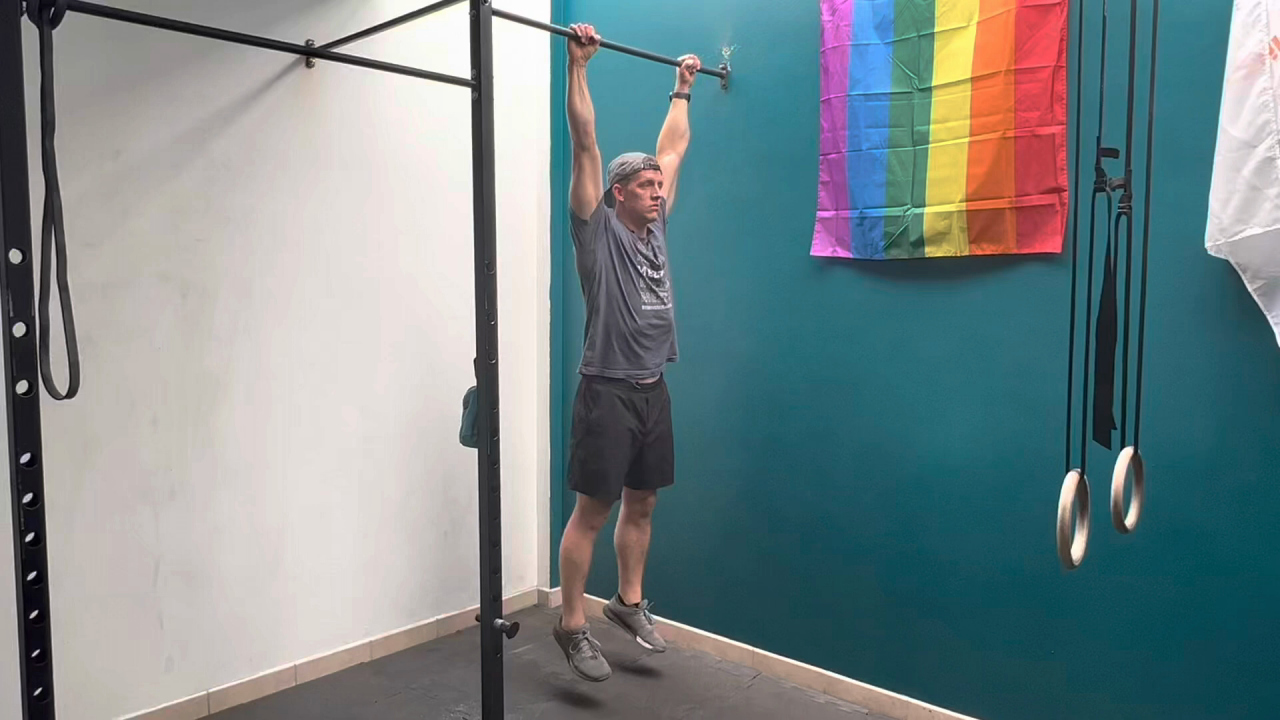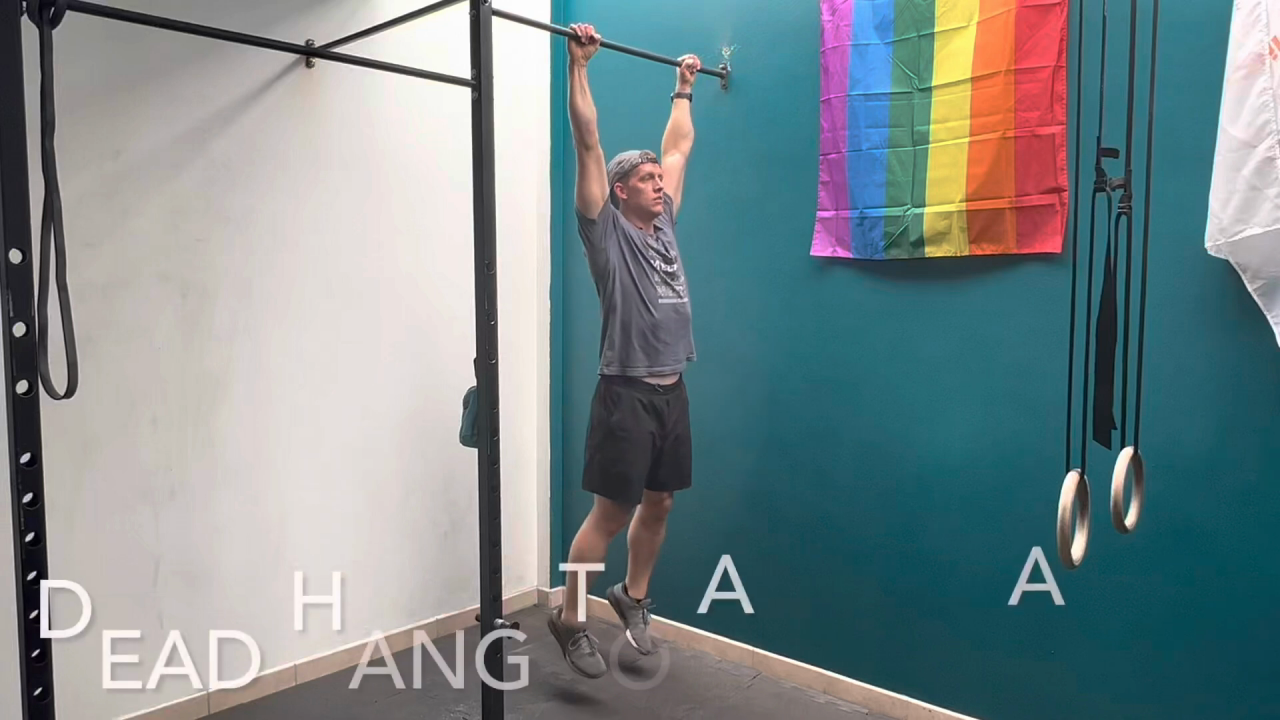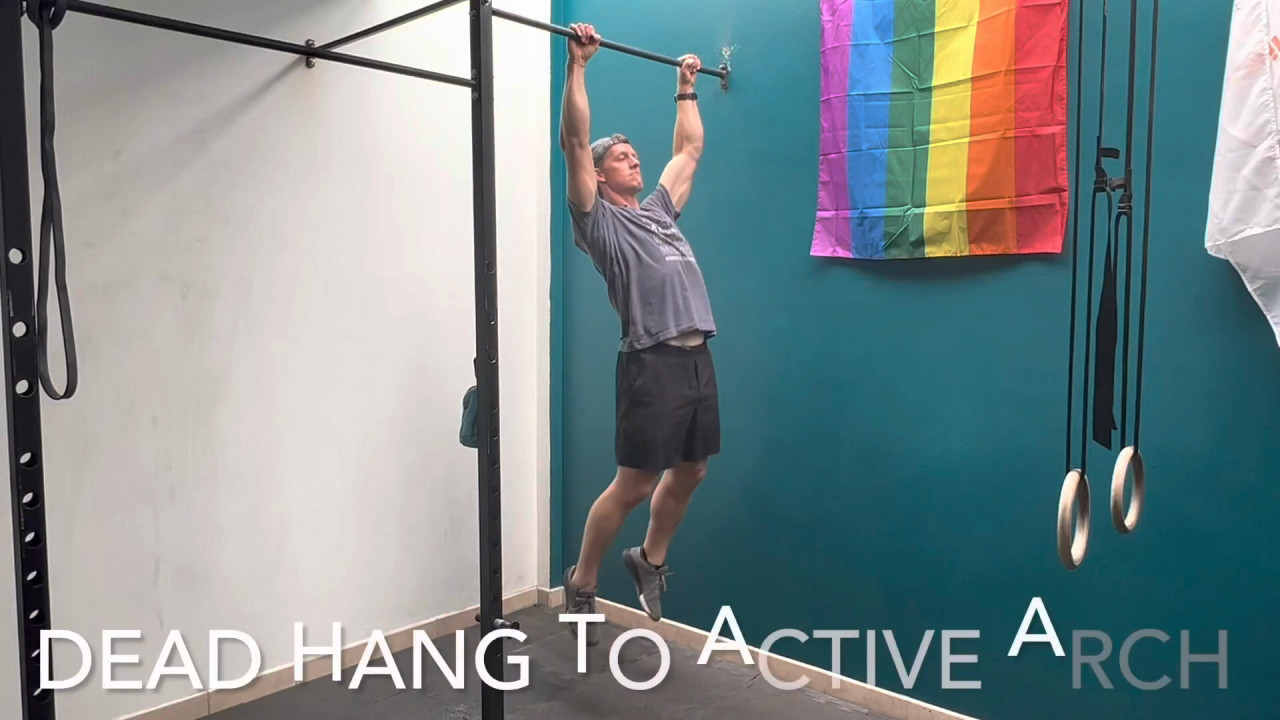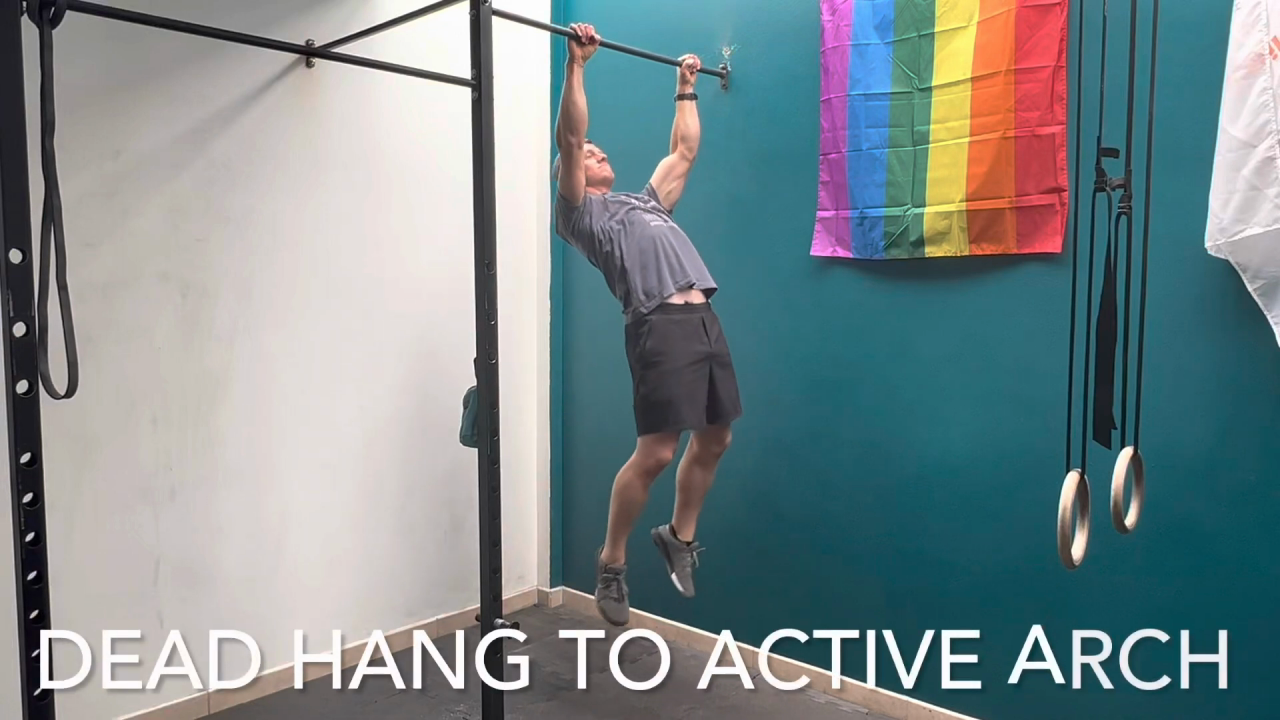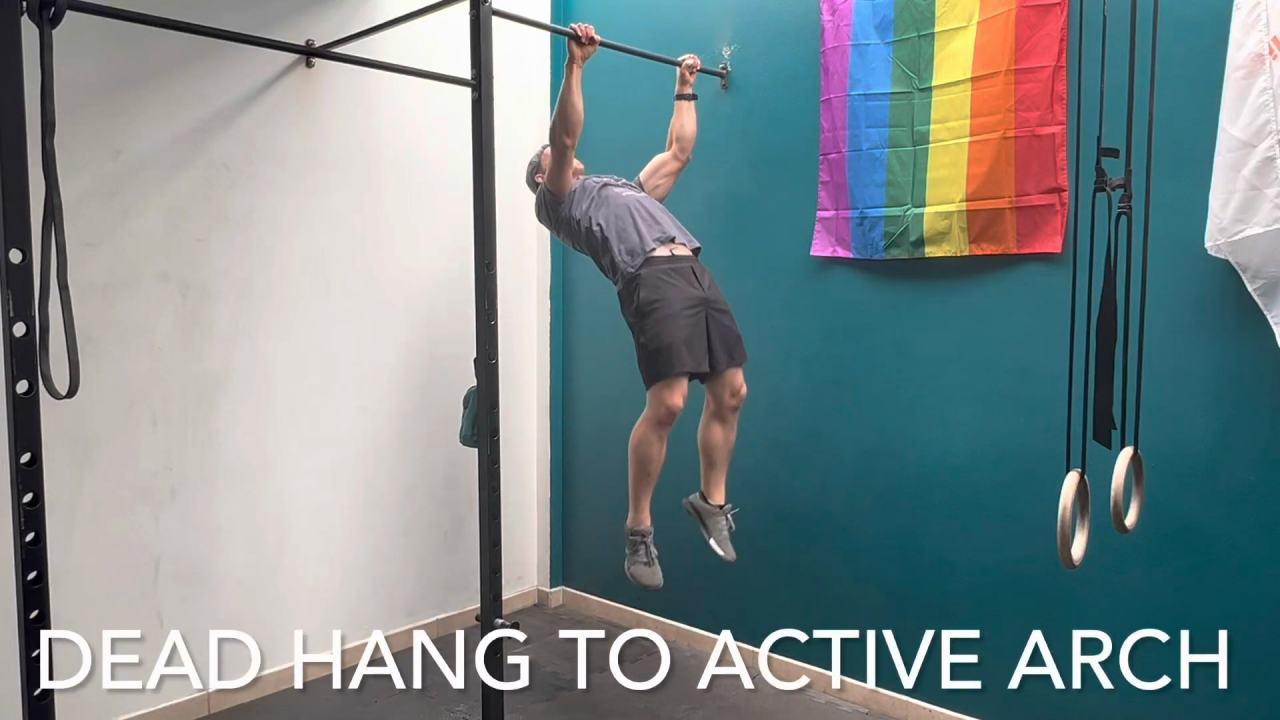
dt=0.3s
person 1, frame 1
left shoulder: (654, 224)
right shoulder: (596, 228)
left elbow: (673, 147)
right elbow: (585, 145)
left wrist: (681, 87)
right wrist: (579, 65)
left hip: (652, 391)
right hip: (606, 393)
left knee: (640, 506)
right knee: (592, 511)
left ankle: (630, 604)
right ankle: (572, 627)
person 1, frame 2
left shoulder: (662, 225)
right shoulder: (605, 228)
left elbow: (678, 146)
right elbow: (588, 145)
left wrist: (684, 86)
right wrist: (579, 64)
left hip: (672, 392)
right hip: (627, 394)
left knee: (657, 506)
right knee: (609, 513)
left ankle: (633, 598)
right ankle: (571, 621)
person 1, frame 3
left shoulder: (659, 210)
right shoulder: (594, 217)
left elbow: (689, 150)
right elbow: (574, 141)
left wrist: (685, 86)
right wrist: (577, 64)
left hip: (698, 358)
right hip: (653, 363)
left knee: (688, 473)
right knee: (635, 484)
left ankle: (650, 561)
right ankle: (581, 584)
person 1, frame 4
left shoulder: (643, 200)
right shoulder: (579, 212)
left elbow: (684, 150)
right elbow: (568, 139)
left wrist: (686, 88)
right wrist: (576, 63)
left hip: (705, 320)
right hip: (660, 326)
left knee: (714, 441)
right knee: (655, 452)
left ankle: (680, 537)
right ankle: (610, 564)
person 1, frame 5
left shoulder: (624, 188)
right shoulder: (557, 202)
left elbow: (677, 153)
right elbow: (564, 138)
left wrist: (684, 87)
right wrist: (575, 63)
left hip: (696, 273)
right hip: (653, 279)
left knee: (730, 393)
right knee: (667, 403)
left ankle: (712, 500)
right ankle: (638, 528)
